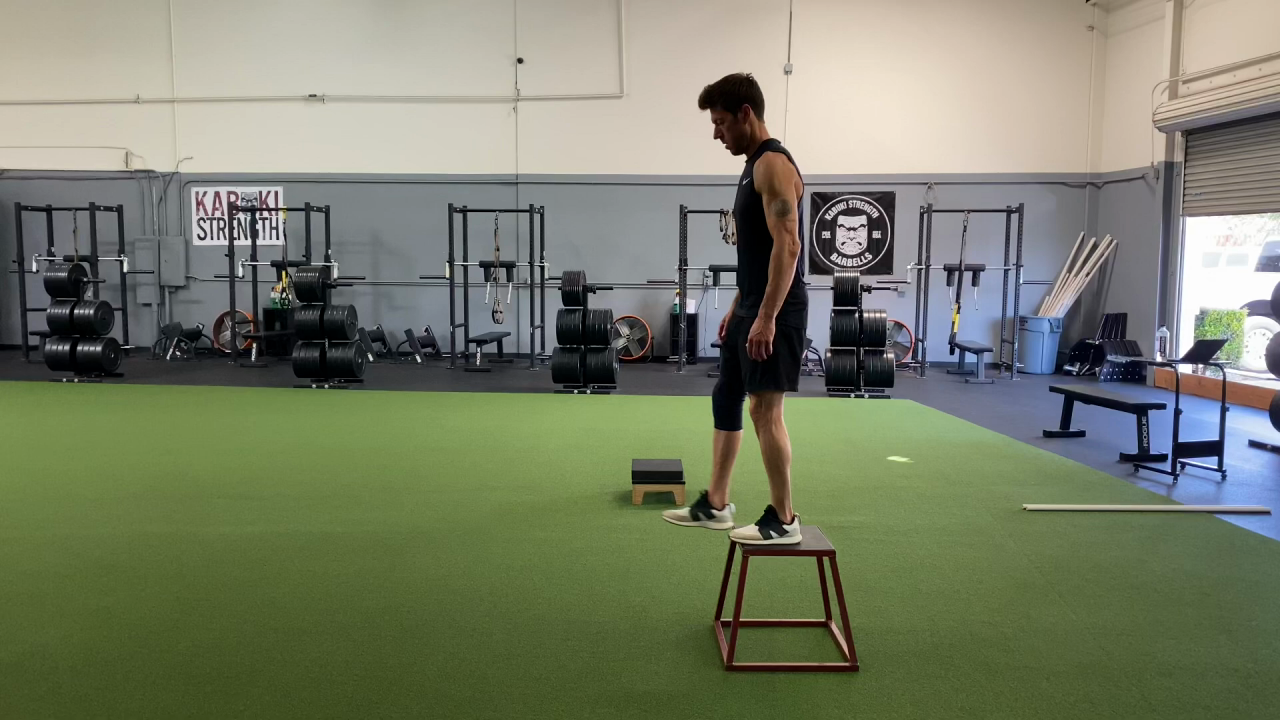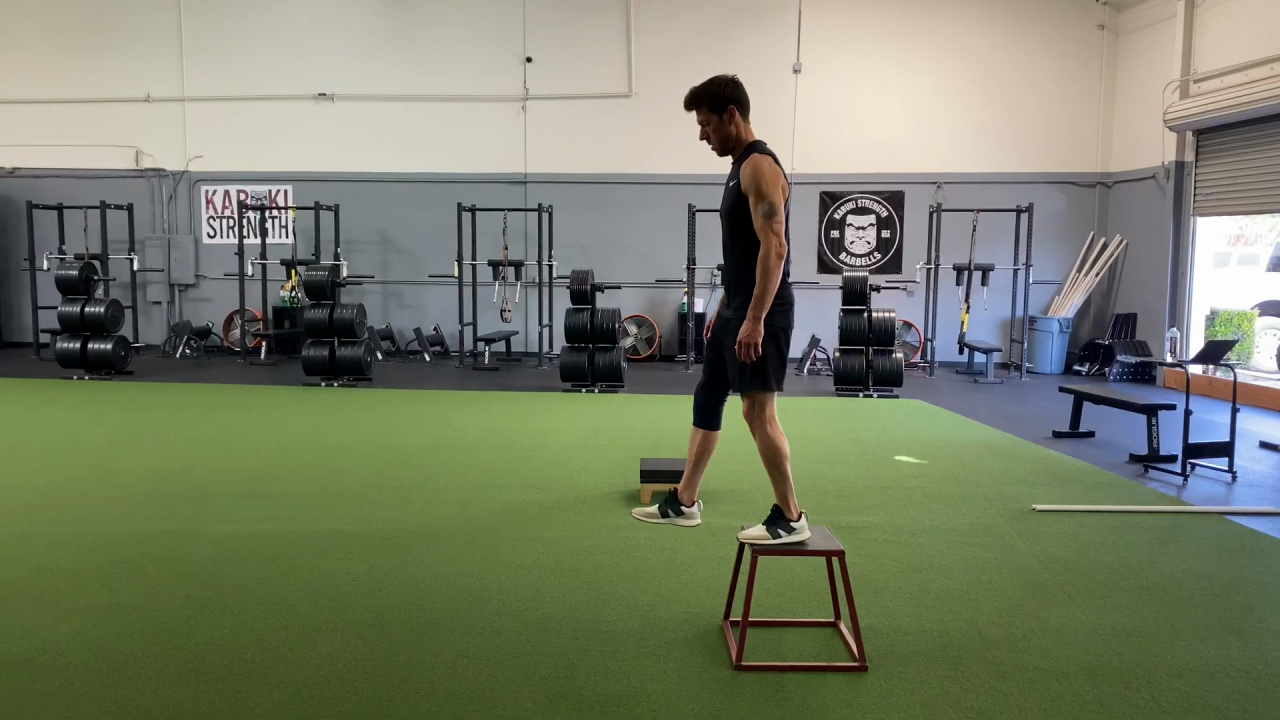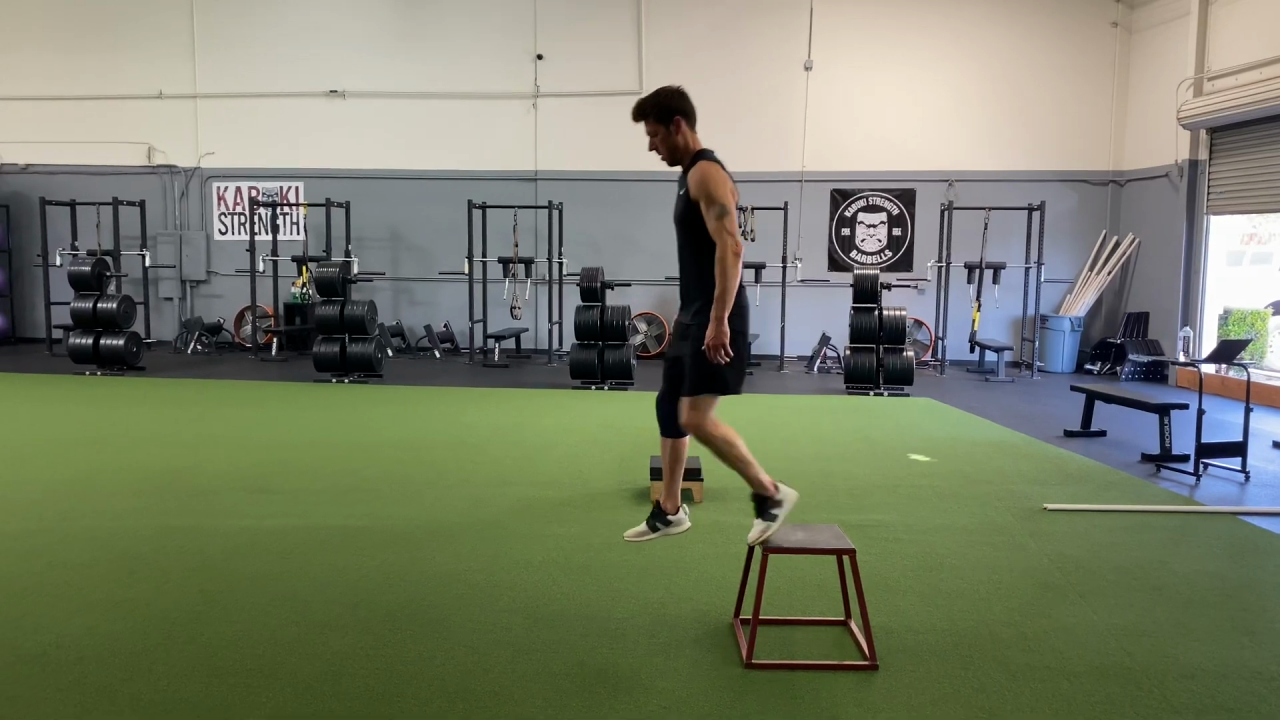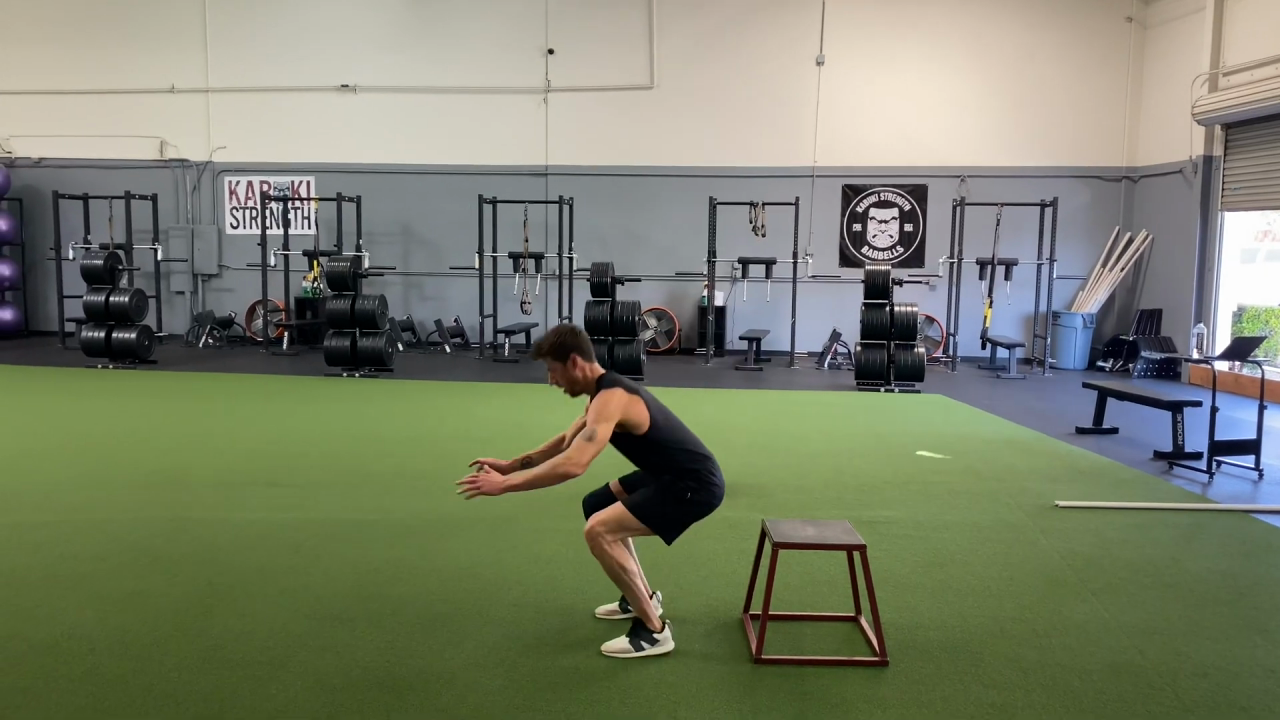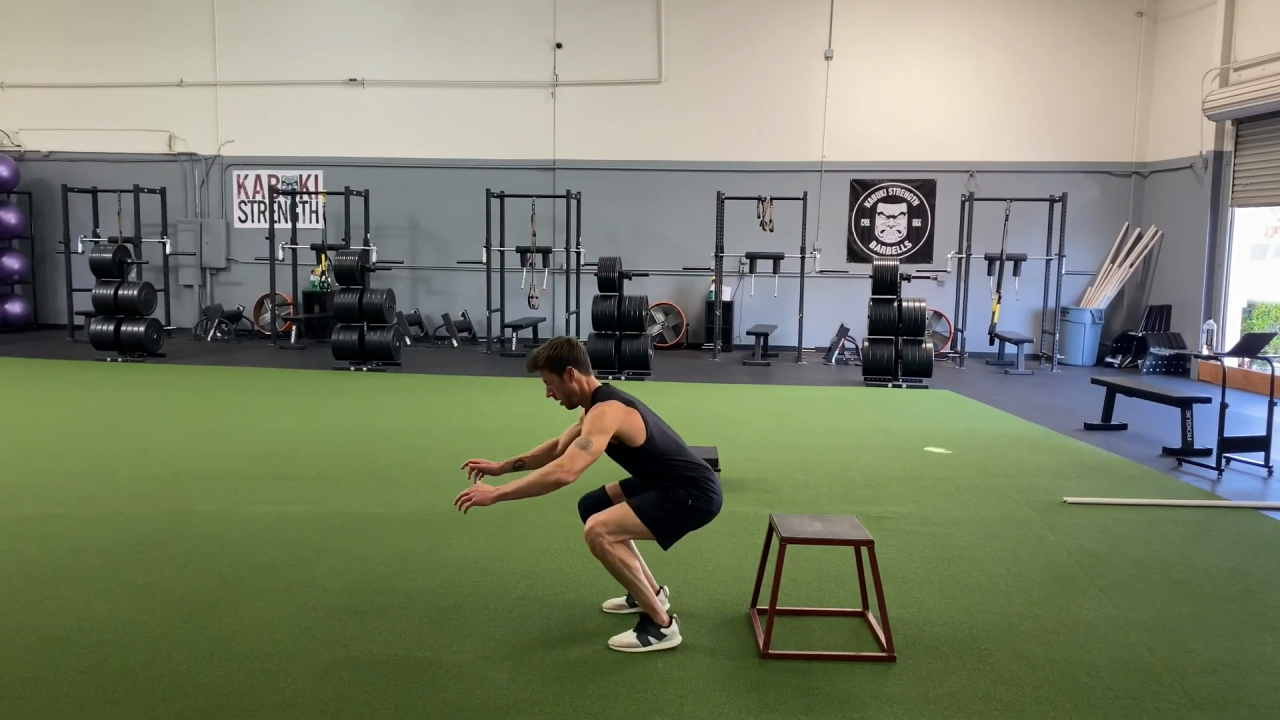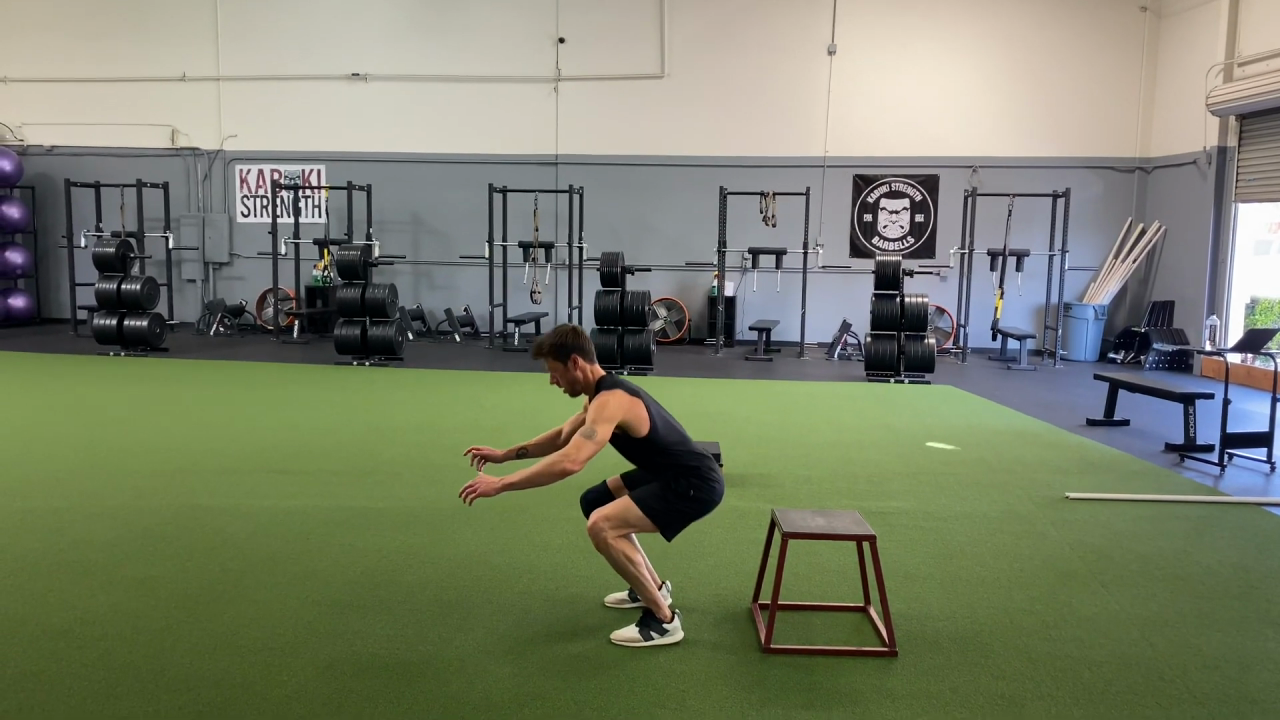
dt=0.5s
person 1, frame 1
left shoulder: (773, 164)
right shoulder: (755, 166)
left elbow: (787, 247)
left wrist: (766, 318)
right wrist: (738, 309)
left hip: (774, 313)
right hip: (752, 309)
left knee: (765, 412)
right knee: (725, 401)
left ankle: (783, 520)
right ankle: (715, 505)
person 1, frame 2
left shoulder: (759, 166)
right shoulder: (740, 168)
left elbow: (774, 249)
left wrist: (754, 321)
right wrist: (724, 309)
left hip: (760, 314)
right hip: (737, 311)
left knee: (758, 413)
right knee: (706, 399)
left ankle: (790, 518)
right ankle: (683, 502)
person 1, frame 3
left shoulder: (704, 174)
right shoulder: (692, 175)
left elbow: (730, 250)
left wrist: (718, 322)
left hip: (716, 320)
right hip: (693, 315)
left knee: (695, 419)
right knee: (668, 409)
left ankle: (771, 495)
right ankle: (667, 513)
person 1, frame 4
left shoulder: (608, 401)
right shoulder: (608, 391)
left elbow: (572, 465)
right elbow: (567, 442)
left wrist: (505, 486)
right wrist: (510, 466)
left hip: (696, 484)
right hip: (680, 473)
left knee: (598, 531)
right knee: (598, 509)
left ankle: (653, 631)
right ankle: (642, 596)
person 1, frame 5
left shoulder: (606, 412)
right shoulder: (602, 403)
left elbow: (564, 472)
right elbow: (559, 447)
left wrist: (495, 494)
right wrist: (502, 467)
left hip: (694, 494)
right hip: (670, 481)
left knee: (598, 531)
right knee: (592, 507)
left ankle: (661, 625)
right ankle: (651, 591)
person 1, frame 6
left shoulder: (609, 402)
right shoulder: (605, 392)
left elbow: (569, 462)
right elbow: (563, 436)
left wrist: (500, 484)
right wrist: (503, 455)
left hip: (695, 485)
right hip: (672, 474)
left knee: (602, 526)
right knee: (594, 503)
left ankle: (663, 620)
right ankle: (653, 587)
